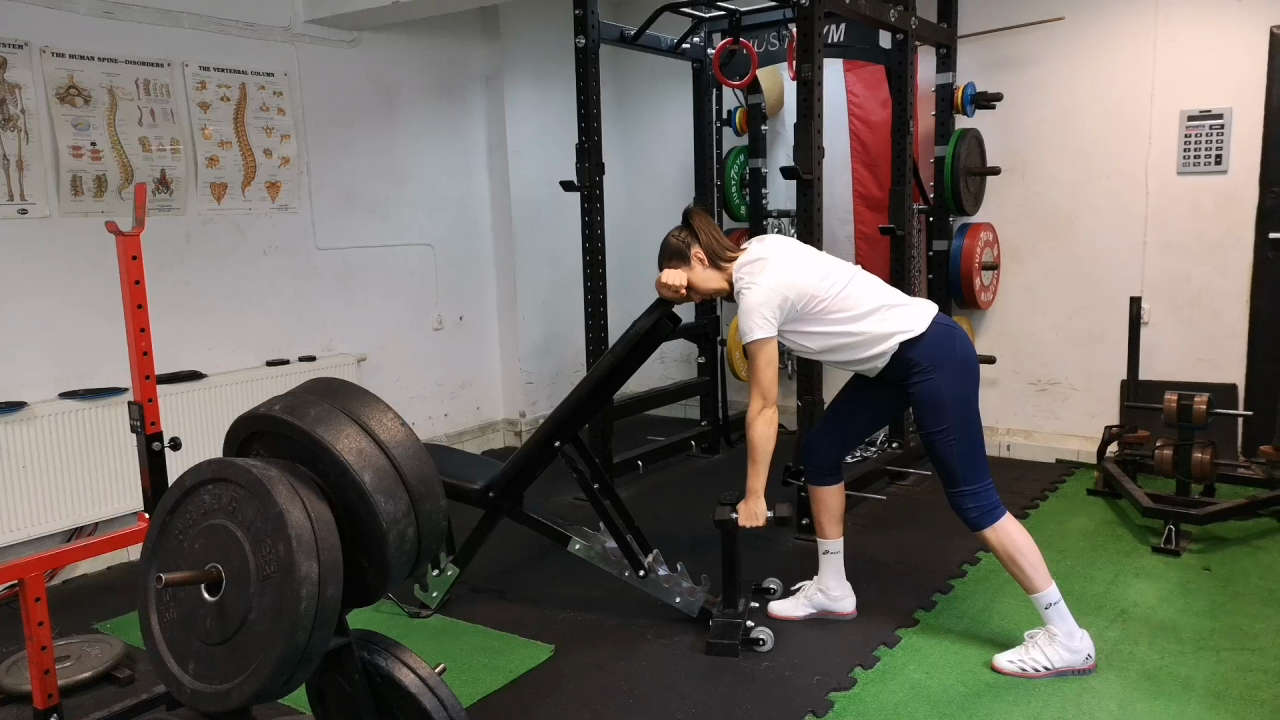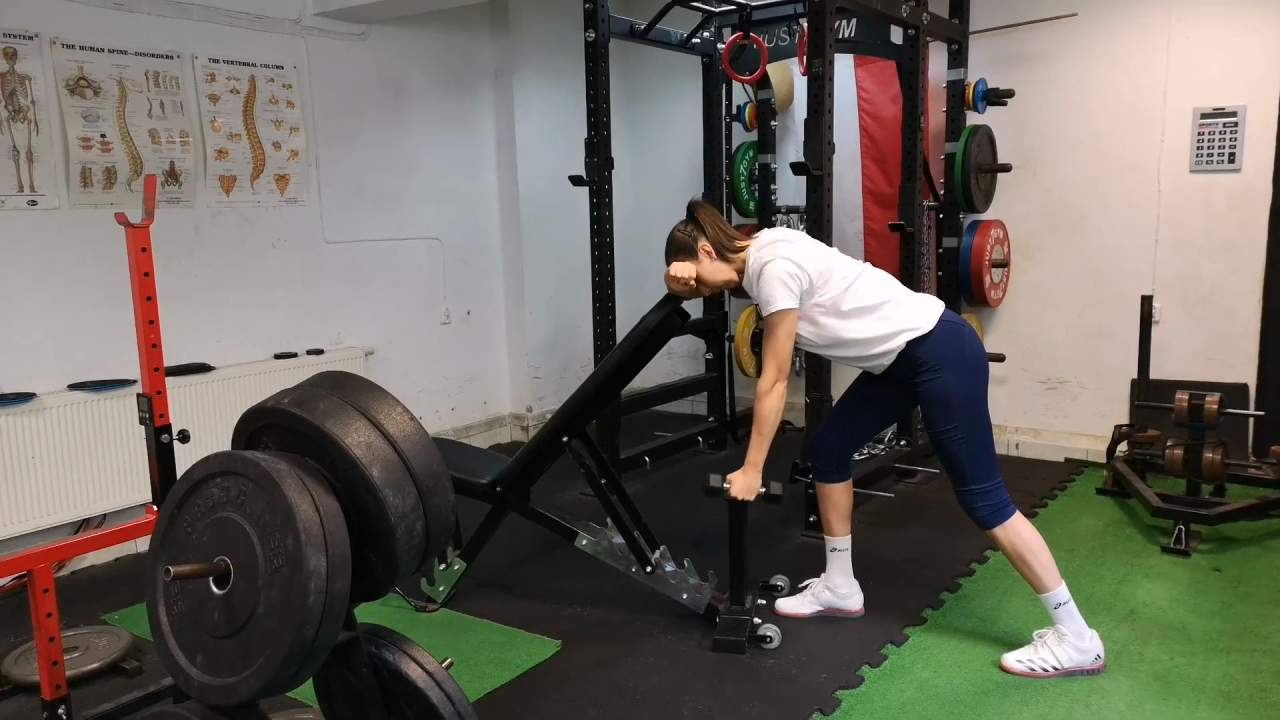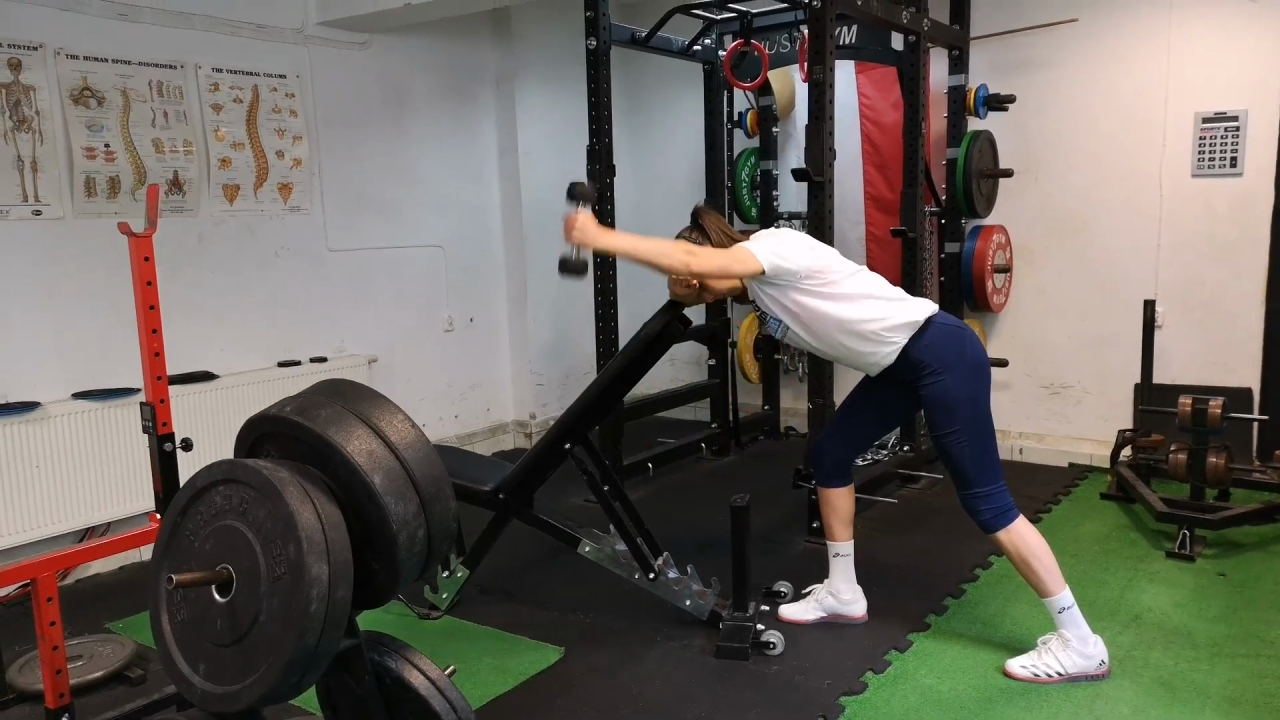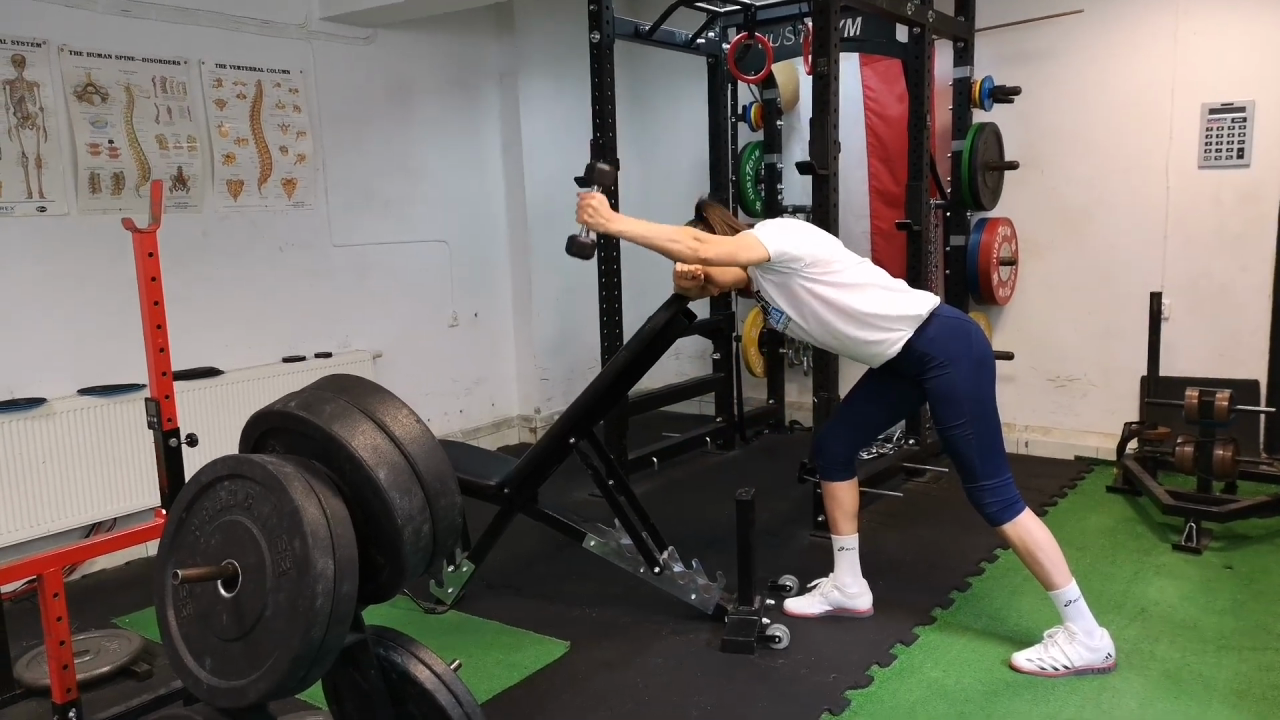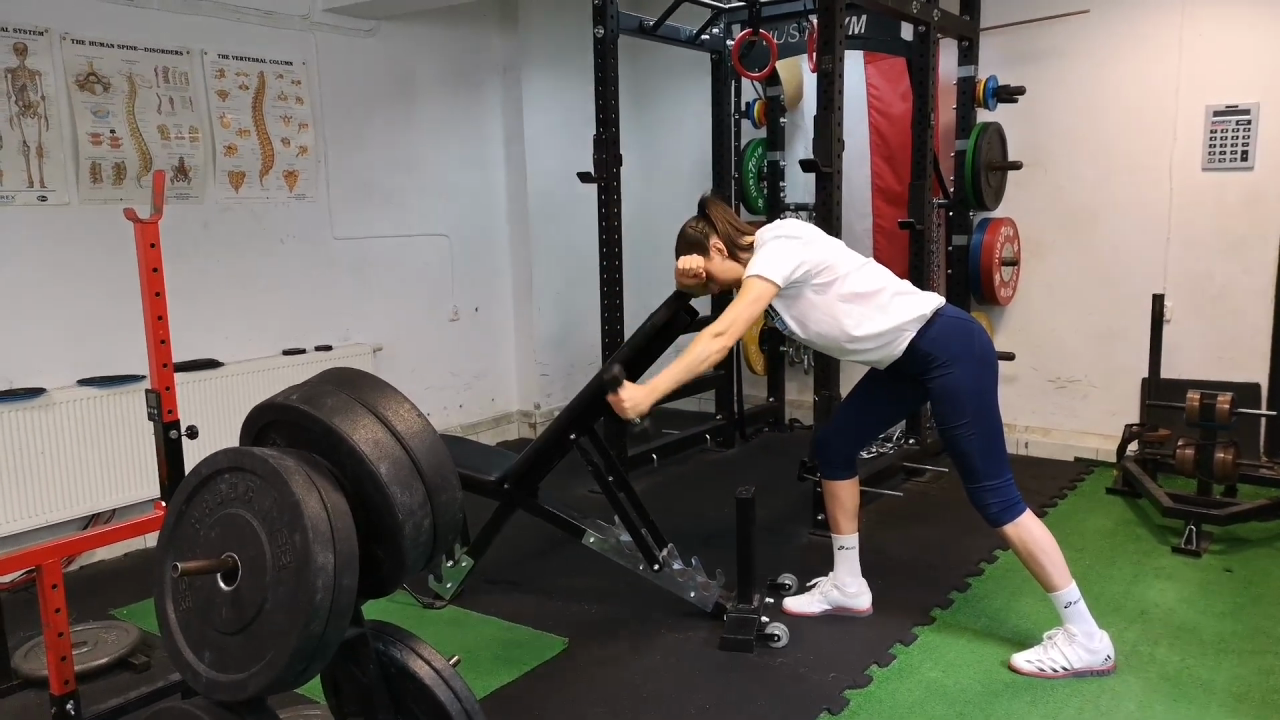
dt=1s
person 1, frame 1
left shoulder: (757, 291)
right shoulder: (752, 255)
left elbow: (763, 407)
left wrist: (754, 495)
right wrist: (675, 285)
left hip: (932, 355)
right hip: (897, 356)
left knee: (971, 497)
right knee: (820, 451)
left ankle: (1067, 638)
right ankle: (832, 590)
person 1, frame 2
left shoulder: (774, 268)
right shoulder: (758, 253)
left elbow: (774, 381)
left wrist: (751, 470)
right wrist: (682, 278)
left hip: (940, 351)
right hip: (901, 355)
left knee: (981, 496)
right knee: (827, 449)
left ankle: (1076, 638)
right ankle: (840, 587)
person 1, frame 3
left shoulder: (773, 248)
right shoulder: (754, 273)
left elbow: (696, 263)
left wrist: (602, 239)
right wrist: (688, 280)
left hip: (940, 355)
right hip: (900, 364)
left knee: (985, 501)
right knee: (829, 454)
left ankle: (1080, 644)
right ankle: (843, 593)
person 1, frame 4
left shoulder: (778, 235)
right shoulder: (758, 277)
left elbow: (699, 245)
left wrist: (612, 222)
right wrist: (688, 274)
left hip: (944, 347)
right hip: (901, 359)
left knee: (991, 492)
right knee: (831, 449)
left ankle: (1086, 637)
right ankle: (848, 586)
person 1, frame 5
left shoulder: (777, 248)
right shoulder: (765, 255)
left elbow: (722, 337)
right elbow: (695, 283)
left wrist: (647, 393)
right wrist: (690, 273)
left hip: (949, 348)
right hip: (906, 357)
left knee: (992, 494)
right knee: (832, 447)
left ankle: (1085, 639)
right ankle: (848, 586)
